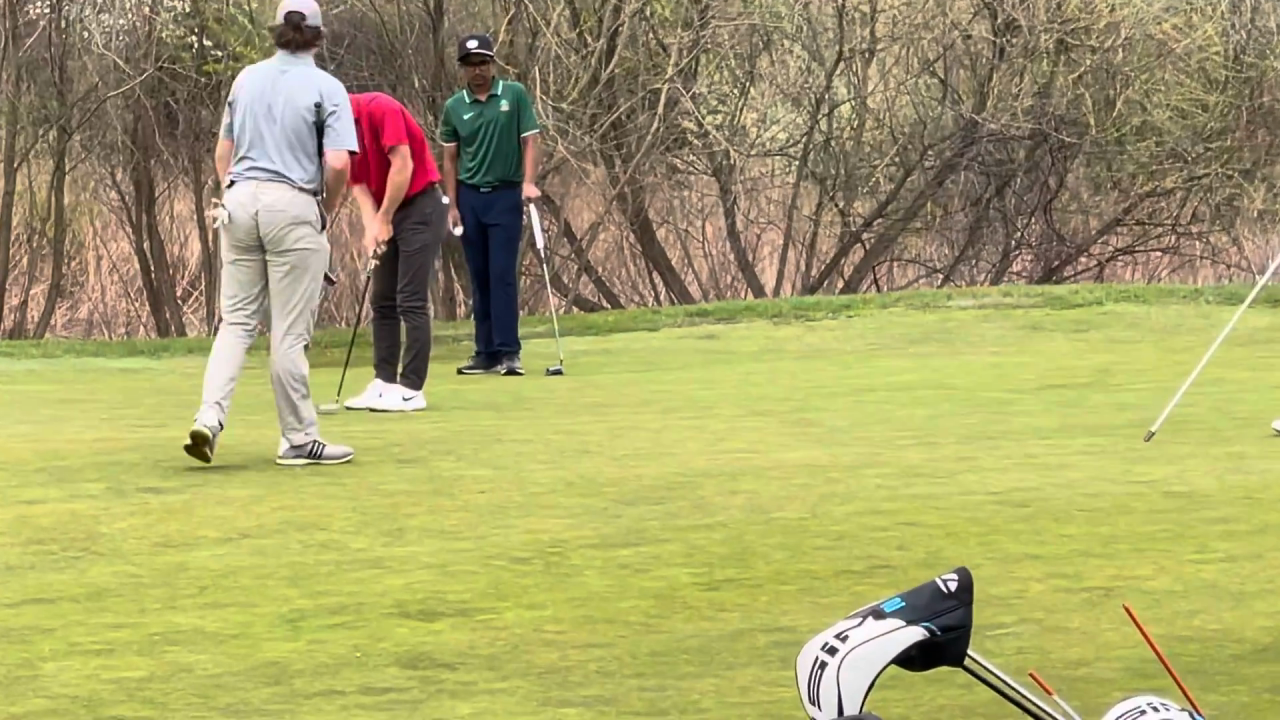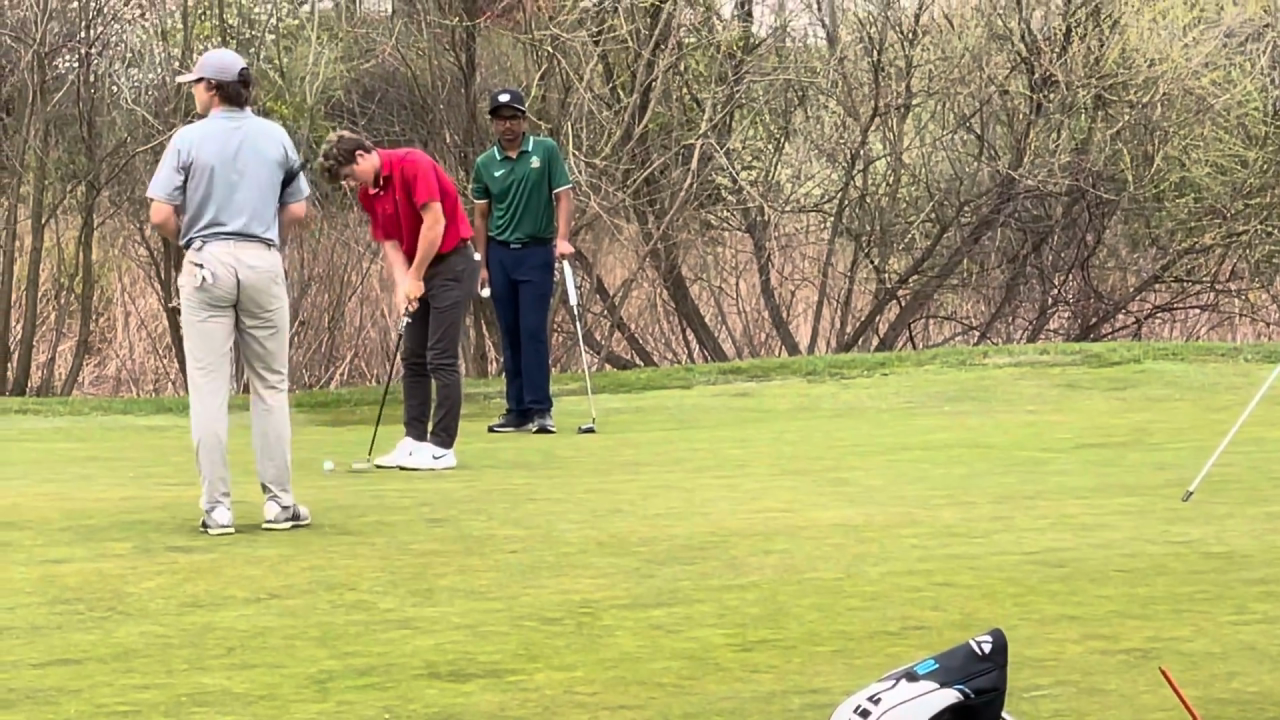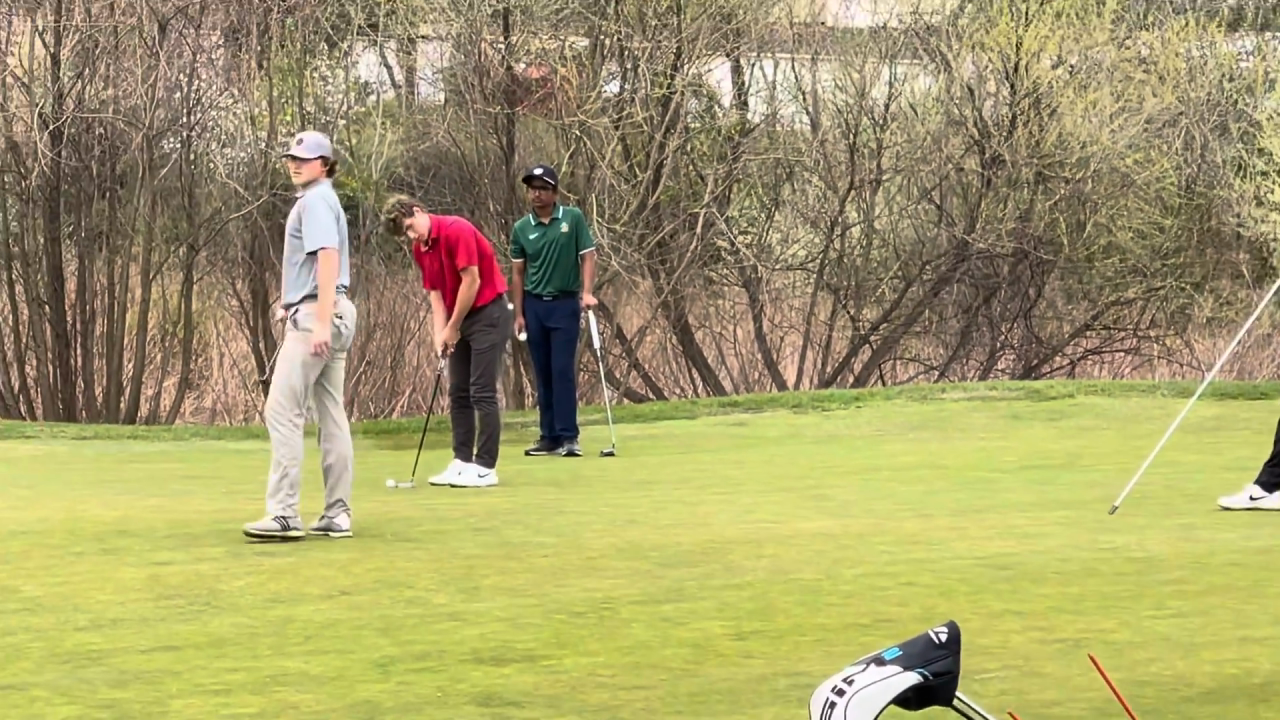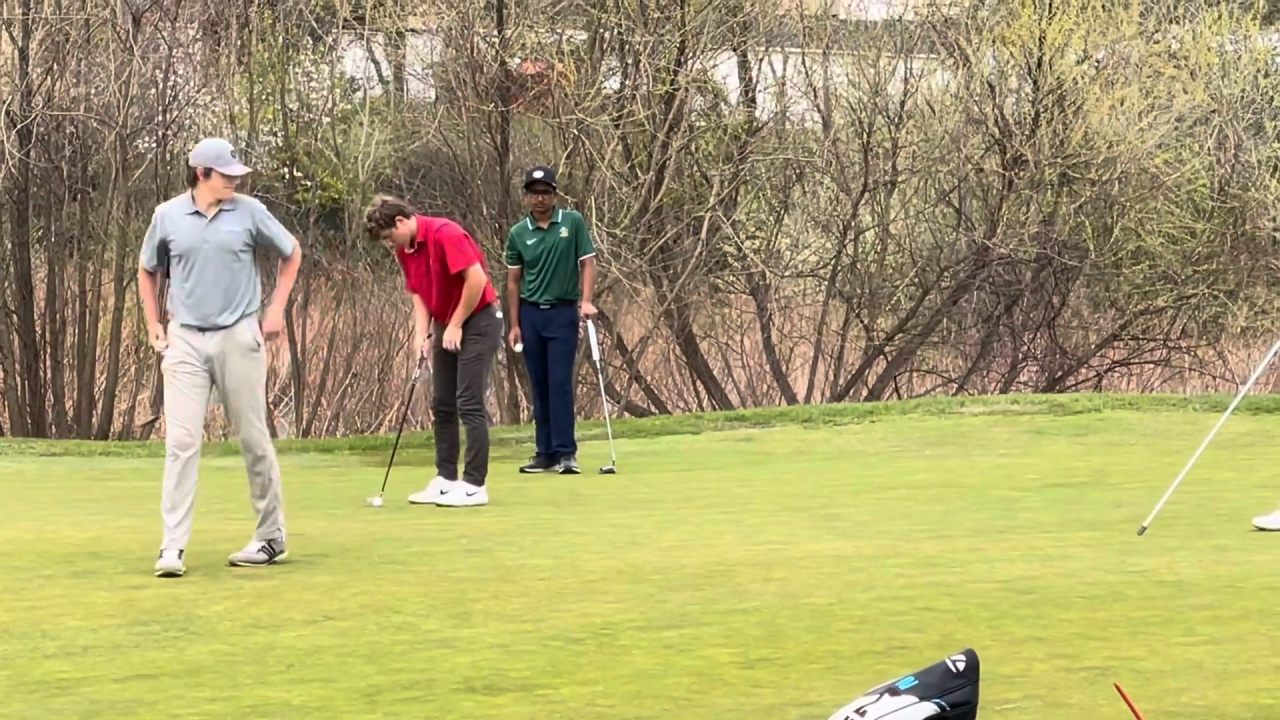
dt=1s
person 1, frame 1
left shoulder: (246, 78)
right shoulder: (326, 87)
left elbow: (223, 151)
right elbow: (337, 164)
right wrist: (328, 209)
left hip: (240, 202)
right hip: (292, 206)
left knee: (236, 321)
right knee: (289, 332)
left ankle: (209, 414)
right ankle: (298, 439)
person 1, frame 2
left shoulder: (188, 138)
right shoulder: (276, 136)
left elbow: (160, 215)
right elbow: (296, 211)
left wrist: (190, 240)
left hip: (207, 266)
right hip: (263, 264)
left knee: (209, 390)
right knee: (270, 388)
left ankle: (217, 507)
right ankle: (279, 501)
person 1, frame 3
left shoulder: (316, 199)
right shoulder: (318, 200)
left elbow: (328, 259)
left wrist: (321, 320)
right wrist: (293, 299)
left hip: (313, 316)
right hip: (327, 315)
left knee: (282, 410)
right knee: (331, 416)
left ankle: (283, 514)
right ankle: (337, 513)
person 1, frame 4
left shoulder: (251, 211)
right shoulder: (167, 215)
left elbow: (292, 255)
right elbow: (146, 270)
left wrist: (275, 311)
right wrist: (154, 326)
left hip: (240, 339)
right hip: (186, 340)
left knee: (255, 439)
right knee: (183, 441)
left ankle: (270, 537)
right ankle: (174, 547)
person 2, frame 1
left shoulder: (515, 94)
right shoulder: (453, 107)
left elbow: (530, 140)
right elbow: (450, 158)
left wrist: (529, 182)
right wrist: (452, 205)
left hip: (506, 195)
right hip: (469, 197)
left knee: (502, 274)
right knee: (479, 277)
left ankle: (508, 352)
right ankle: (486, 352)
person 2, frame 2
left shoulder: (547, 150)
right shoulder: (484, 164)
left elbow: (563, 196)
right elbow: (481, 217)
left wrist: (562, 239)
right wrist: (482, 264)
left hip: (536, 252)
right hip: (499, 254)
left knee: (533, 331)
right knee: (510, 335)
left ankle: (540, 409)
right ankle: (517, 409)
person 2, frame 3
left shoulder: (574, 218)
right shoulder: (521, 228)
left elbow: (588, 256)
right elbow: (518, 273)
left wrist: (587, 292)
right wrist: (518, 314)
left hip: (565, 303)
right hip: (534, 305)
left knee: (563, 371)
right knee: (543, 374)
left ankle: (568, 437)
right ankle: (549, 437)
person 2, frame 4
left shoulder: (574, 222)
right shoulder: (518, 233)
left elbow: (587, 263)
right elbow: (513, 281)
left wrist: (586, 300)
right wrist: (514, 324)
left hip: (563, 312)
right hip: (530, 314)
left knee: (560, 383)
right knee: (539, 386)
left ankle: (566, 452)
right ankle: (545, 452)
person 3, frame 1
left shoulder: (379, 107)
left elbow: (402, 165)
right elbow: (358, 184)
left wrist: (383, 221)
right wrist: (370, 228)
left hip: (420, 207)
right hip: (387, 214)
left knee: (411, 301)
right knee: (382, 301)
right ankle: (384, 382)
person 3, frame 2
left shoulder: (411, 163)
right shoulder: (367, 194)
left elbow: (435, 221)
right elbow: (390, 242)
left wrist: (416, 277)
right wrist: (402, 285)
left hip: (451, 264)
right hip: (418, 272)
left knee: (441, 358)
right knee: (412, 358)
person 3, frame 3
left shoulder: (456, 230)
right shoulder: (419, 249)
left elbow: (472, 281)
right elbow: (435, 291)
left wrist: (452, 327)
right wrist: (440, 332)
left hip: (489, 314)
right hip: (460, 319)
left knee: (482, 392)
right knee: (458, 393)
left ankle: (485, 468)
right ankle: (463, 462)
person 3, frame 4
left shoulder: (445, 233)
right shoulder: (405, 251)
left elbow: (477, 278)
left wrist: (456, 325)
right wrist: (421, 334)
left hip: (476, 323)
right hip: (446, 327)
left knee: (470, 404)
right knee: (443, 406)
left ankle: (474, 485)
right ankle: (446, 479)
